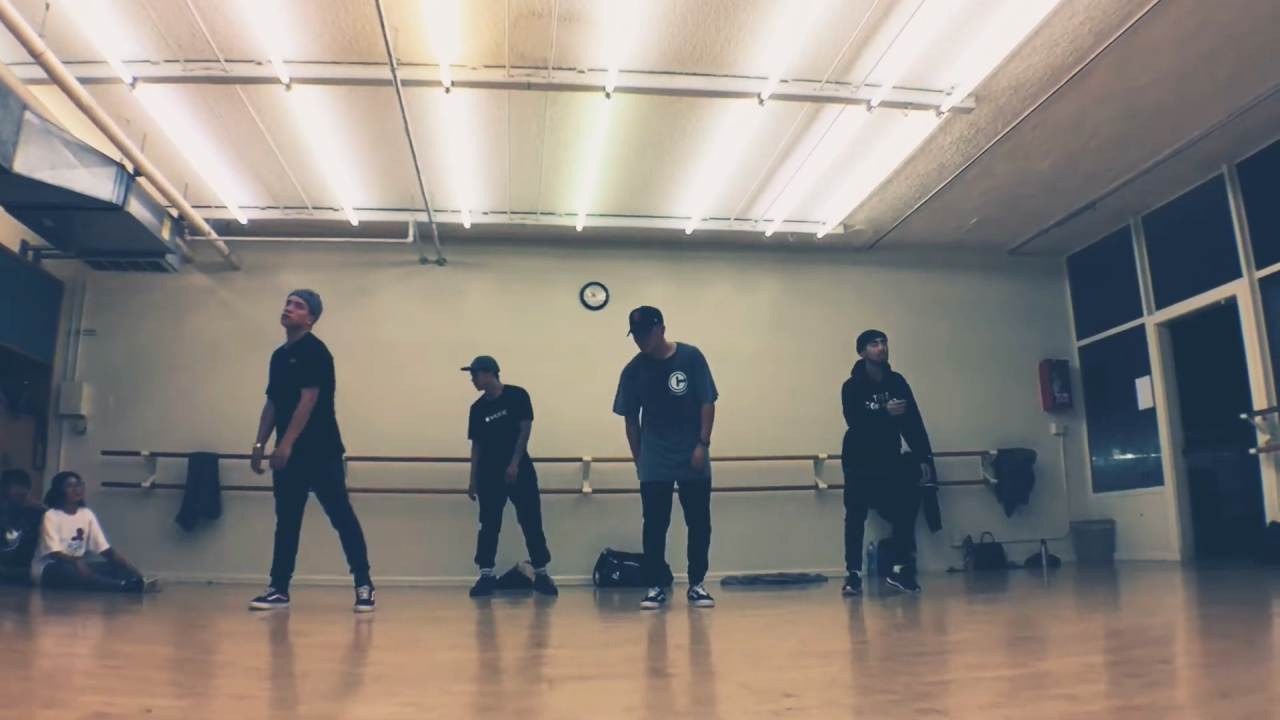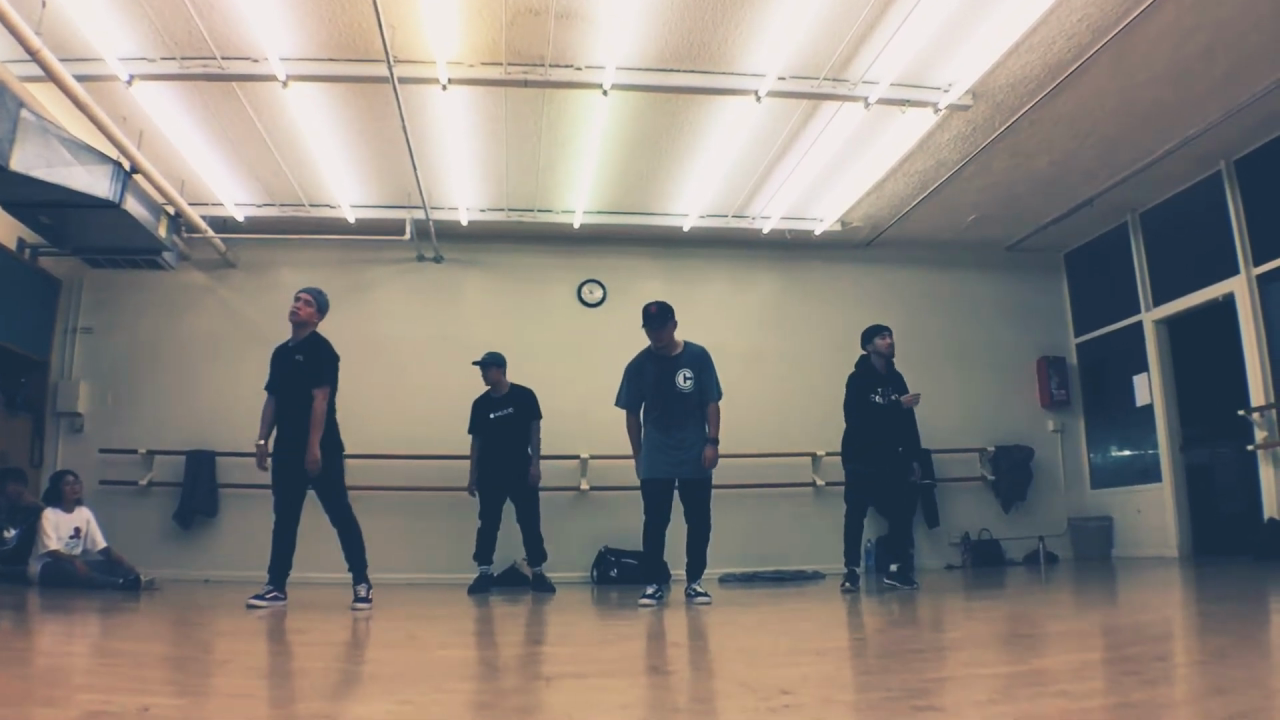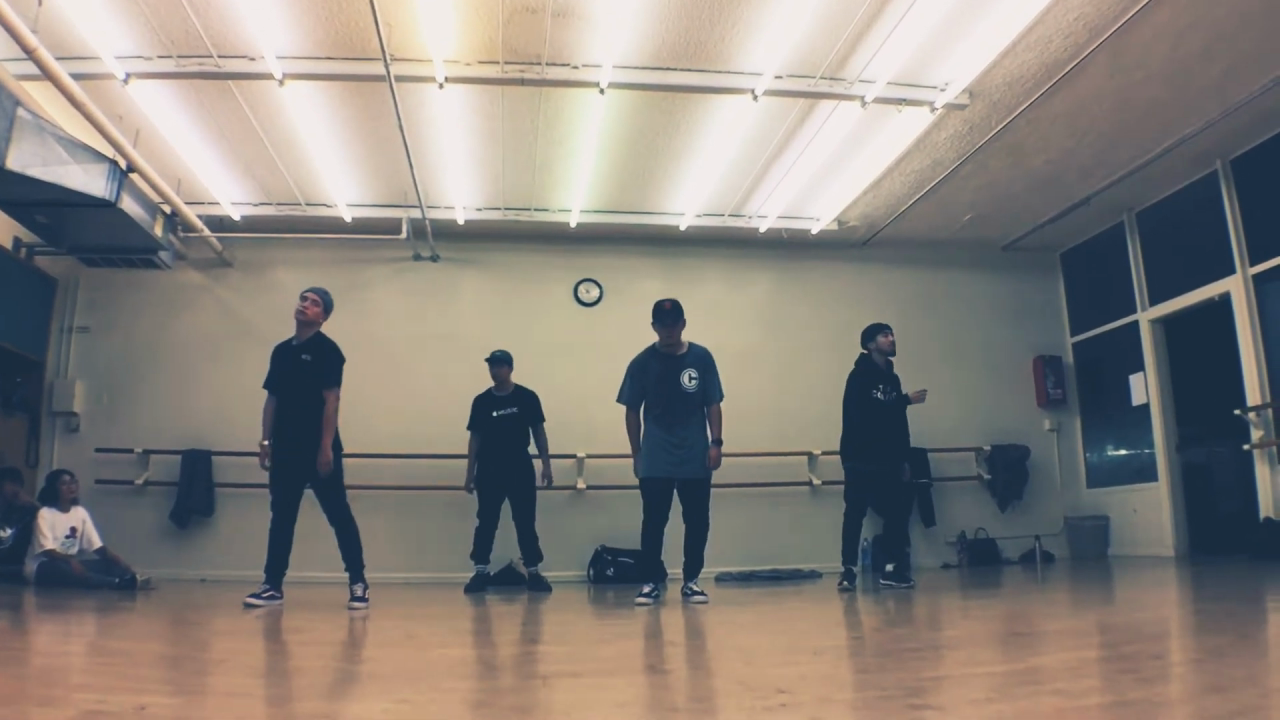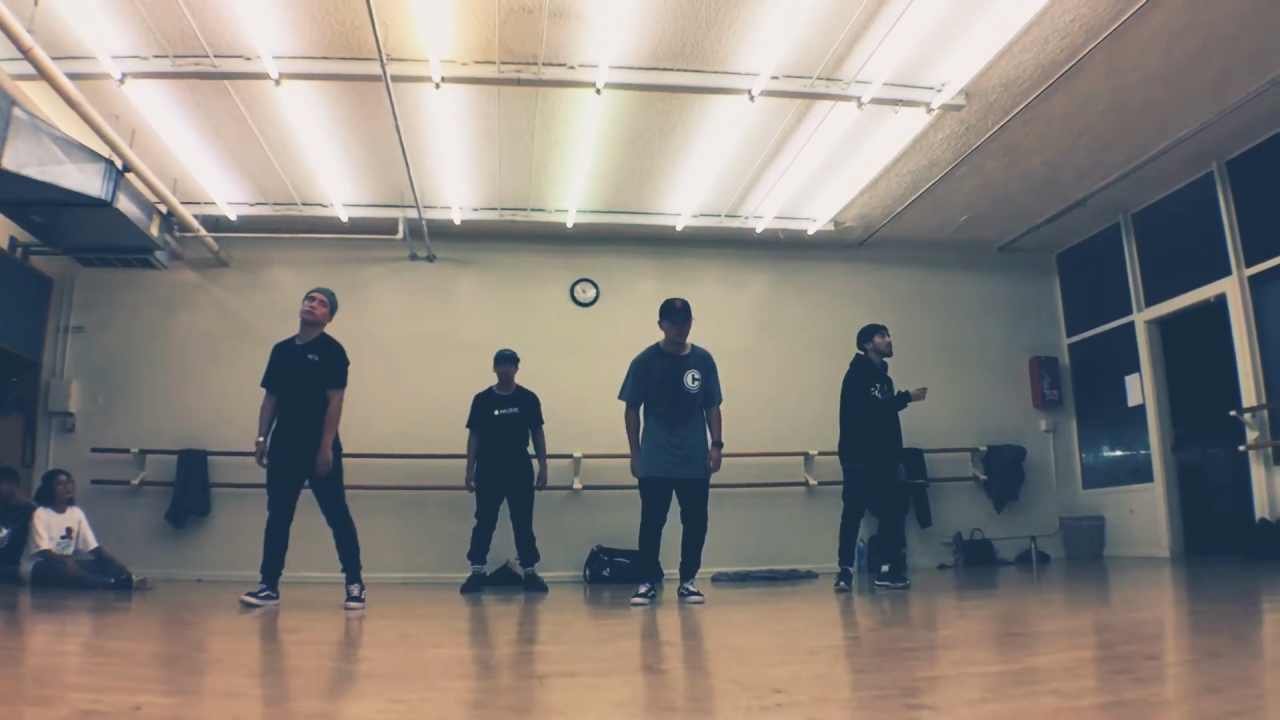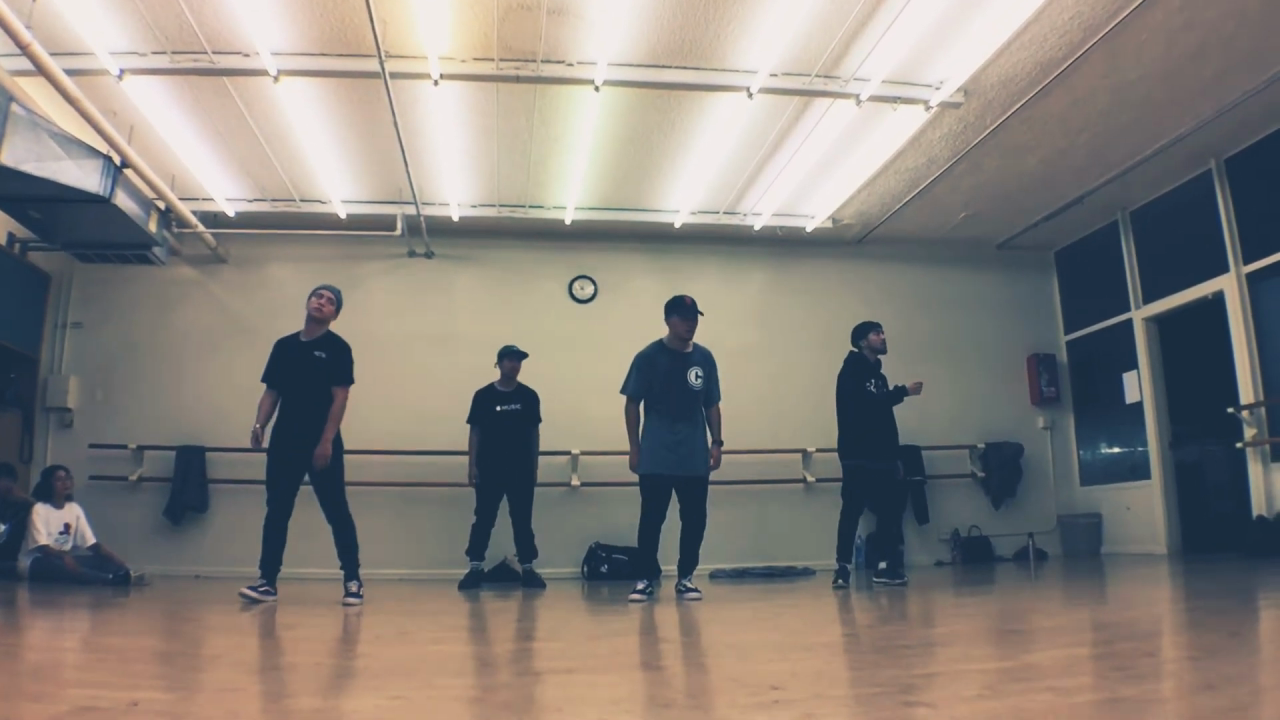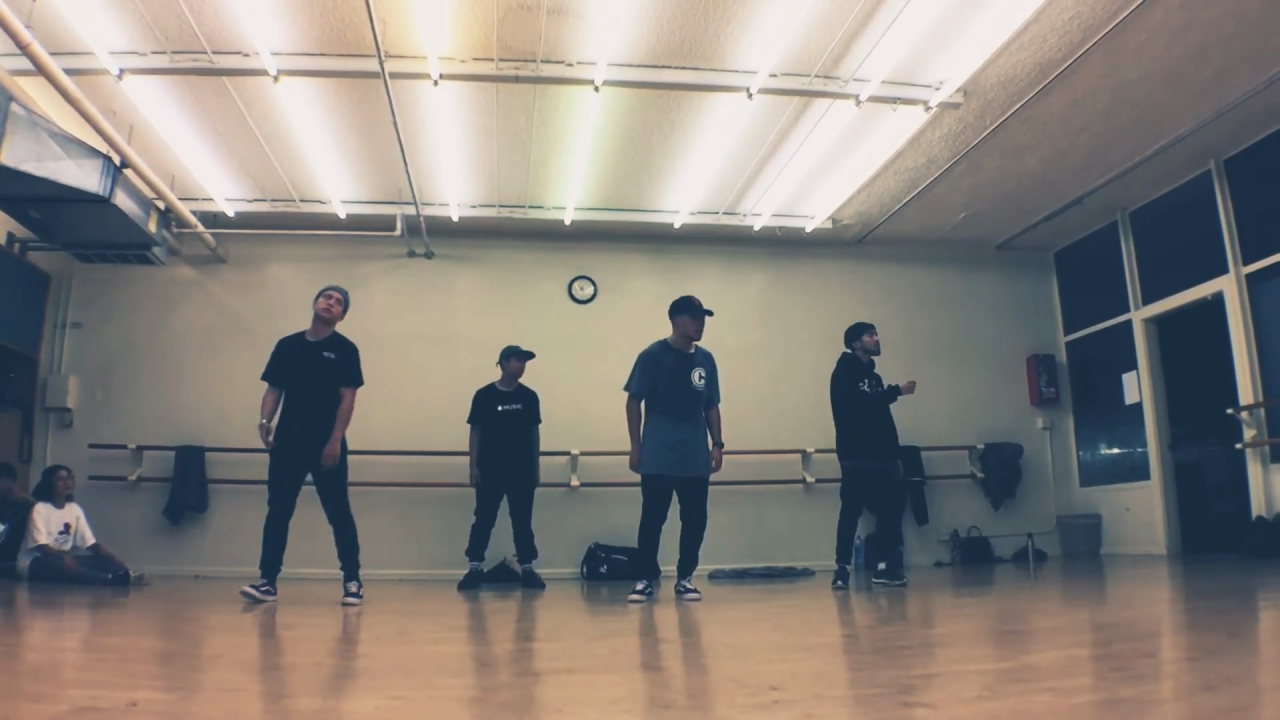
dt=0.2s
person 1, frame 1
left shoulder: (314, 351)
right shoulder: (279, 355)
left elbow: (308, 400)
right elbow: (272, 404)
left wrist: (287, 443)
right wrist: (259, 444)
left hip: (321, 450)
right hip: (288, 451)
left knee: (342, 516)
right knee: (286, 520)
left ankle: (364, 585)
right ankle: (279, 588)
person 1, frame 2
left shoulder: (321, 349)
right shoulder: (280, 352)
left elbow: (321, 399)
right elbow: (272, 400)
left wrist: (315, 446)
right wrist: (262, 441)
left hip: (321, 449)
right hip: (287, 449)
left knee: (340, 514)
right knee: (284, 518)
left ankle: (362, 583)
right ankle: (276, 586)
person 1, frame 3
left shoulder: (327, 349)
right shoulder: (280, 351)
left elbow: (331, 400)
right elbow: (272, 400)
left wrist: (326, 447)
right wrist: (266, 442)
left hip: (319, 449)
right hip: (285, 449)
left knee: (339, 514)
right knee: (281, 517)
left ankle: (358, 583)
right ankle: (273, 585)
person 1, frame 4
left shoulder: (331, 350)
right shoulder: (280, 350)
left elbow: (335, 401)
right elbow: (271, 398)
left wrist: (326, 446)
right wrist: (262, 438)
left hip: (319, 448)
right hip: (284, 448)
left knee: (337, 515)
right knee: (278, 516)
left ankle: (354, 583)
right ankle: (269, 585)
person 1, frame 5
left shoulder: (338, 348)
right shoulder: (283, 346)
left elbow: (340, 398)
right elbow: (271, 392)
left wrist: (327, 441)
right wrist: (259, 425)
left hip: (322, 445)
right hip: (284, 443)
left knee: (337, 512)
right knee: (277, 511)
left ankle: (352, 580)
right ankle: (267, 581)
person 1, frame 6
left shoulder: (345, 349)
right shoulder: (286, 345)
left elbow: (347, 399)
right elbow: (274, 389)
left wrist: (335, 441)
right wrist: (265, 420)
left hip: (327, 445)
right hip: (287, 443)
left knee: (339, 513)
right knee: (278, 511)
left ankle: (352, 581)
right ankle: (268, 580)
person 2, frame 1
left shoulder: (691, 357)
right shoulder: (633, 371)
left elbow: (707, 403)
right elbow: (631, 418)
left wrist: (703, 444)
right wrist: (638, 458)
left hip: (693, 458)
right hip: (654, 462)
left knee: (699, 523)
right knee: (654, 525)
left ankle: (696, 584)
right ankle: (656, 586)
person 2, frame 2
left shoulder: (698, 356)
right shoulder: (638, 366)
left elbow: (712, 403)
right elbow: (632, 414)
left wrist: (712, 442)
right wrist: (638, 455)
left hip: (695, 457)
right hip: (656, 460)
left knee: (699, 521)
right knee: (655, 522)
left ankle: (694, 581)
right ankle: (654, 583)
person 2, frame 3
left shoulder: (702, 358)
right shoulder: (642, 363)
left elbow: (713, 404)
right elbow: (632, 411)
left wrist: (716, 443)
right wrist: (636, 454)
left hip: (696, 458)
right hip: (656, 459)
left knee: (698, 521)
right knee: (653, 521)
left ankle: (691, 581)
right ankle: (651, 582)
person 2, frame 4
left shoulder: (703, 360)
right shoulder: (645, 361)
left elbow: (712, 407)
right elbow: (632, 409)
left wrist: (716, 445)
right wrist: (635, 452)
left hip: (695, 459)
right hip: (655, 460)
left knee: (696, 522)
right knee: (652, 522)
left ankle: (687, 581)
right ankle: (648, 582)
person 2, frame 5
left shoulder: (704, 358)
right shoulder: (648, 357)
left elbow: (712, 405)
right elbow: (632, 404)
left wrist: (716, 442)
right wrist: (634, 448)
left hip: (695, 457)
right hip: (656, 457)
left knee: (695, 519)
right knee: (651, 518)
left ankle: (685, 577)
right ankle: (647, 578)
person 2, frame 6
left shoulder: (705, 360)
right shoulder: (653, 356)
right elbow: (633, 402)
left wrist: (717, 444)
right wrist: (636, 446)
left hip: (695, 457)
right hip: (658, 457)
left knee: (695, 519)
right knee: (652, 518)
left ankle: (685, 578)
right ankle: (646, 578)
person 3, frame 1
left shoulder: (897, 382)
right shoulder: (852, 387)
left elbow: (913, 421)
right elbow: (855, 423)
left wrist: (924, 457)
right wrist: (884, 413)
left hip: (891, 462)
right hip: (859, 465)
left knee: (905, 513)
right knee: (855, 518)
left ankle: (899, 569)
right ankle: (854, 574)
person 3, frame 2
left shoulder: (896, 378)
right shoulder: (858, 379)
left elbow: (907, 420)
right elbow: (860, 417)
left wrist: (913, 456)
right wrist: (897, 405)
left hip: (890, 460)
right hip: (860, 460)
left knee: (902, 511)
right knee: (855, 514)
left ankle: (896, 569)
right ankle: (852, 571)
person 3, frame 3
left shoulder: (892, 378)
right shoulder: (860, 376)
left elbow: (899, 420)
right elbow: (867, 413)
left wrist: (903, 458)
right wrist: (906, 401)
left hip: (887, 459)
right hip: (859, 458)
left knee: (898, 512)
right knee: (855, 513)
left ankle: (892, 568)
right ankle: (849, 570)
person 3, frame 4
left shoulder: (885, 378)
right shoulder: (857, 374)
right elbow: (869, 409)
left wrist: (897, 459)
right wrist: (907, 398)
left hip: (883, 459)
right hip: (858, 459)
left knee: (893, 512)
right knee: (853, 513)
left ankle: (887, 569)
right ankle: (845, 570)
person 3, frame 5
left shoulder: (878, 375)
right shoulder: (852, 371)
right elbow: (866, 405)
left wrist: (894, 455)
right wrist: (903, 392)
left hip: (881, 456)
right hip: (857, 456)
left knee: (891, 509)
right knee: (852, 510)
left ankle: (885, 566)
right ankle: (843, 567)
person 3, frame 6
left shoulder: (873, 376)
right shoulder: (844, 372)
right elbow: (859, 405)
left wrist: (894, 454)
right wrist: (897, 391)
left hip: (880, 456)
right hip: (856, 456)
left knee: (891, 509)
right knee: (851, 511)
left ankle: (885, 566)
right ankle: (842, 568)
person 4, frame 1
left shoulder: (517, 396)
right shoulder: (477, 408)
left elbow: (525, 430)
right elbow: (476, 445)
left wrist: (514, 463)
right wrist: (473, 479)
left hip: (520, 470)
right hip: (490, 473)
left knee: (531, 522)
right knee: (489, 525)
left ankle: (541, 574)
right ankle: (486, 575)
person 4, frame 2
left shoulder: (524, 396)
right shoulder: (480, 404)
left elbow: (535, 430)
right elbow: (476, 441)
left wrist: (535, 464)
right wrist: (473, 475)
left hip: (522, 469)
right hip: (490, 472)
left knee: (530, 522)
right knee: (488, 523)
left ankle: (538, 572)
right ankle: (484, 573)
person 4, frame 3
left shoulder: (527, 398)
right shoulder: (481, 401)
left elbow: (538, 432)
right elbow: (475, 437)
left wrist: (546, 465)
right wrist: (470, 472)
left hip: (520, 469)
right hip: (489, 471)
left knee: (525, 523)
right knee: (486, 522)
left ankle: (533, 572)
right ankle: (481, 572)
person 4, frame 4
left shoulder: (528, 399)
right shoulder: (482, 399)
left elbow: (537, 433)
right elbow: (474, 436)
left wrist: (543, 467)
right wrist: (469, 470)
left hip: (520, 469)
right hip: (488, 470)
left knee: (523, 523)
right knee: (484, 522)
left ankle: (529, 572)
right ankle: (477, 572)
person 4, frame 5
left shoulder: (529, 396)
right shoulder: (483, 395)
left elbow: (534, 432)
right elbow: (475, 432)
left wrist: (535, 465)
right wrist: (472, 466)
left hip: (520, 467)
right hip: (489, 467)
left knee: (522, 520)
right knee: (484, 518)
left ankle: (528, 569)
right ankle: (475, 568)
person 4, frame 6
left shoulder: (529, 397)
right shoulder: (484, 395)
left elbow: (534, 433)
right elbow: (475, 432)
left wrist: (536, 466)
right wrist: (473, 466)
left hip: (521, 468)
right hip: (490, 467)
left knee: (522, 520)
right knee: (484, 518)
left ankle: (527, 569)
right ankle: (475, 568)
